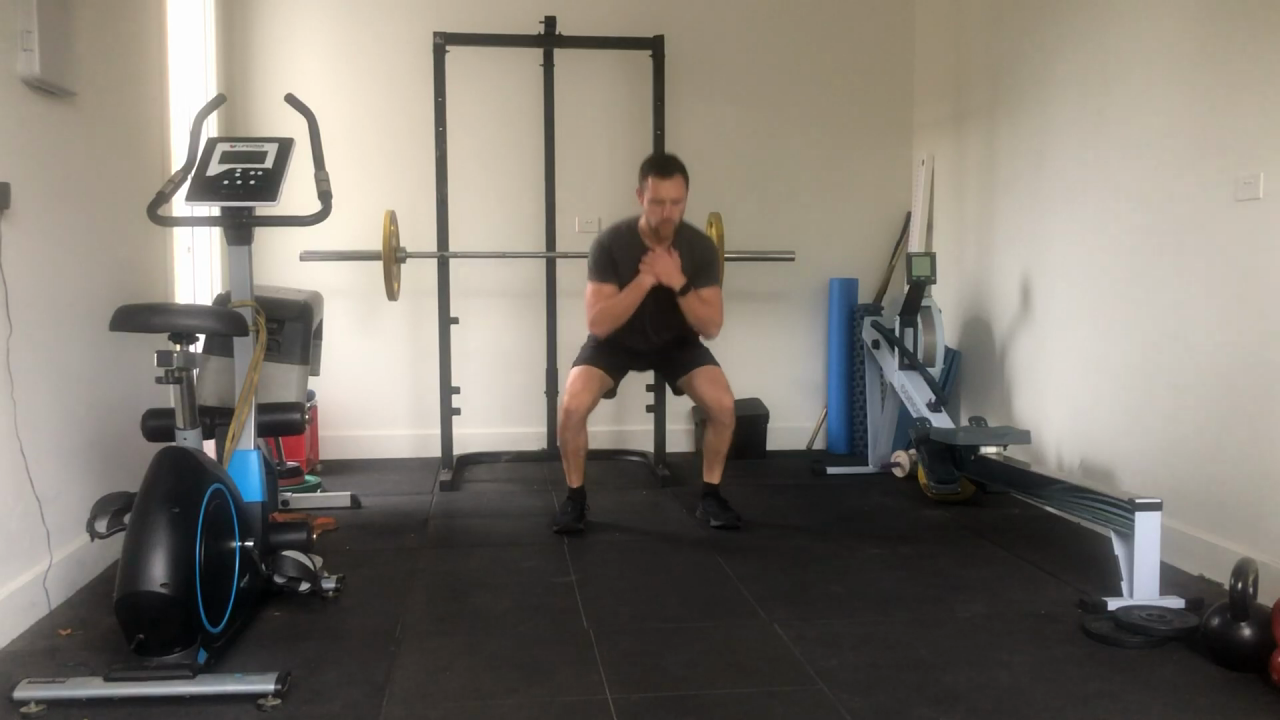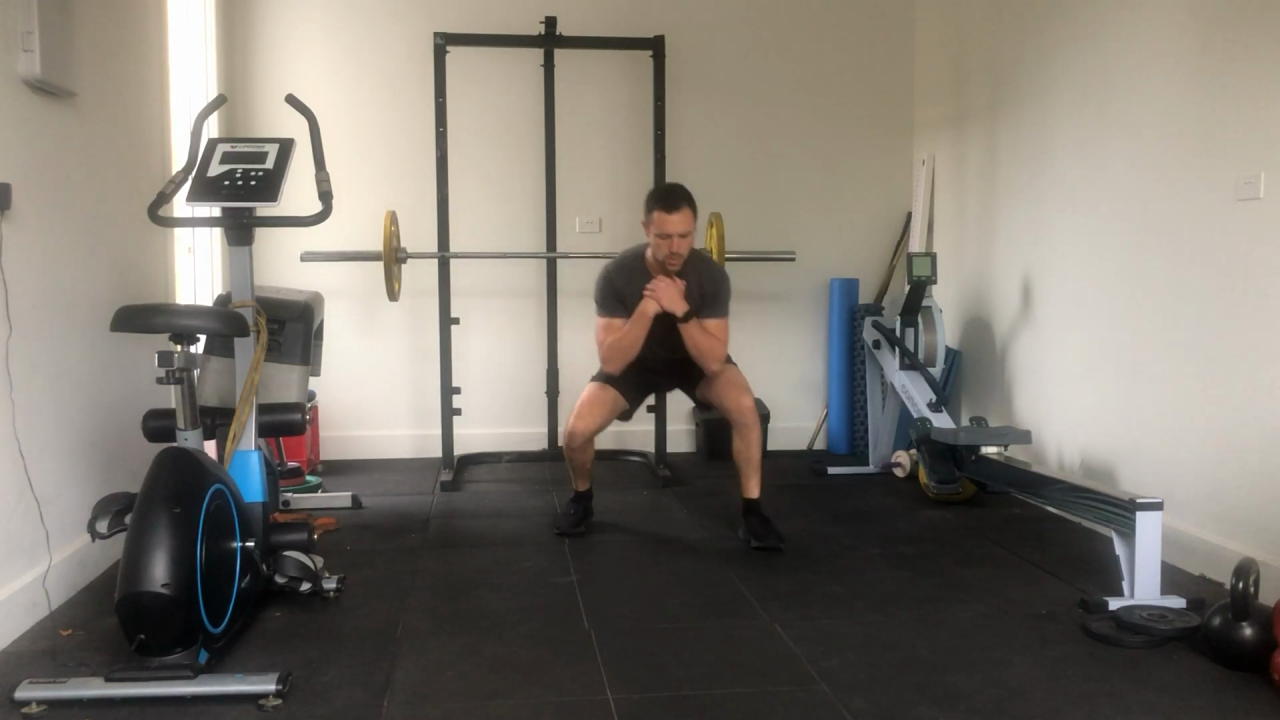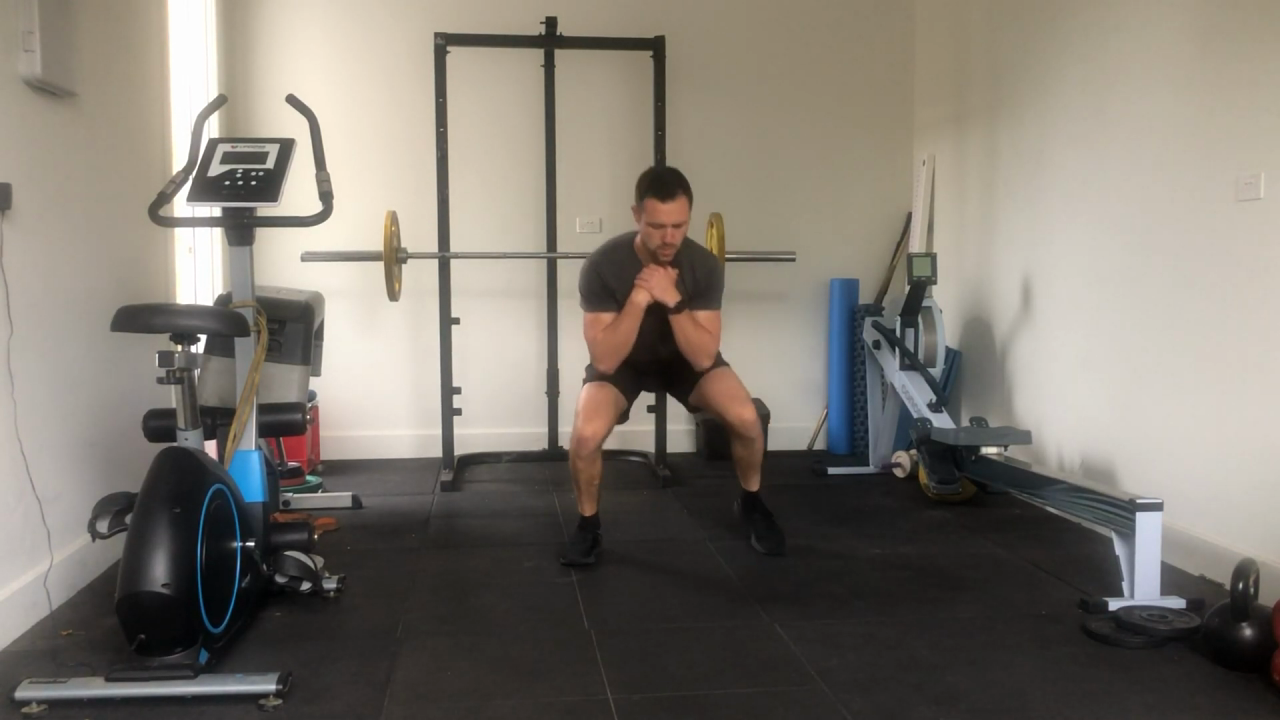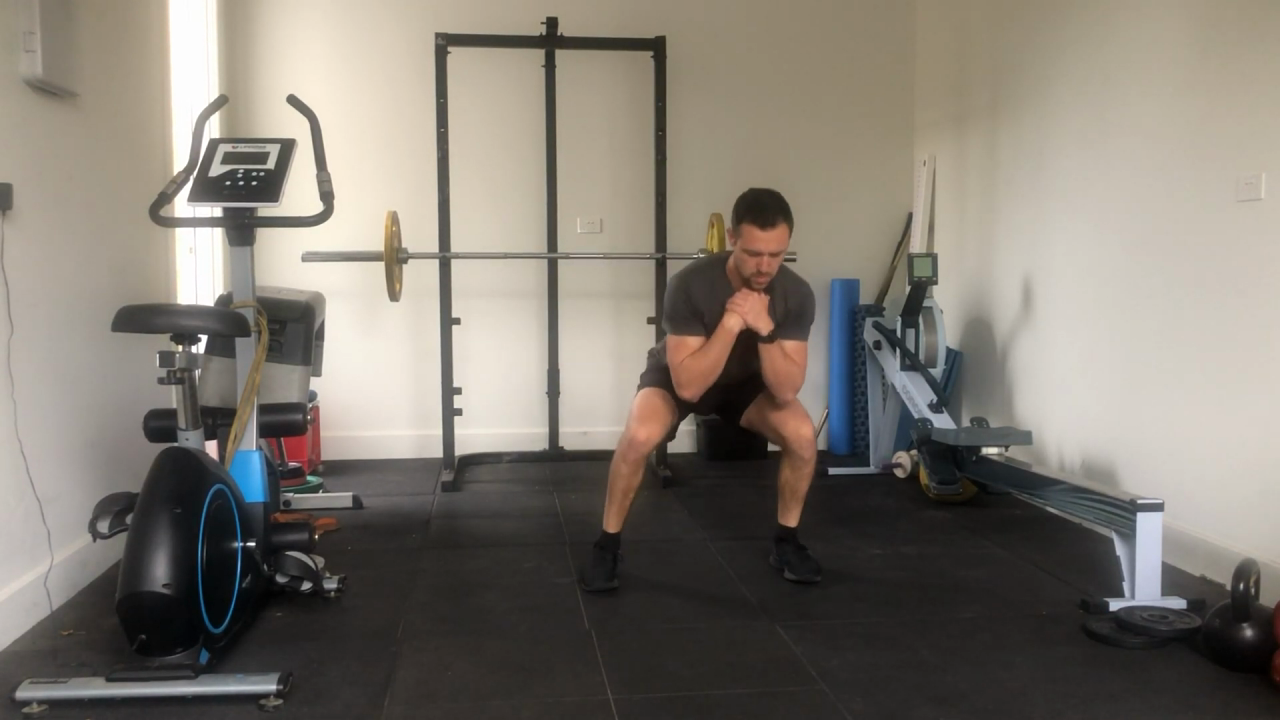
dt=1s
person 1, frame 1
left shoulder: (701, 247)
right shoulder: (611, 244)
left elbow: (712, 326)
right elbow: (598, 324)
left wrist: (679, 284)
right wrist: (644, 280)
left hip: (675, 340)
right hip: (618, 341)
left knee: (722, 404)
right knee: (573, 407)
left ankle: (710, 496)
right ankle: (575, 497)
person 1, frame 2
left shoulder: (711, 276)
right shoulder: (617, 275)
left elbow: (714, 361)
right elbow: (610, 362)
left wrist: (683, 309)
right wrist: (647, 307)
left hip: (692, 358)
right hip: (635, 361)
left knee: (743, 405)
right knee: (577, 431)
left ankle: (752, 512)
right ankle: (581, 500)
person 1, frame 3
left shoulder: (704, 265)
right shoulder: (603, 265)
left elbow: (704, 357)
right elbow: (605, 361)
left wrist: (672, 301)
right wrist: (637, 299)
left hip: (683, 353)
right hip: (622, 358)
left knee: (746, 419)
right knee: (586, 436)
left ankle: (750, 502)
right ankle: (588, 526)
person 1, frame 4
left shoulder: (797, 294)
right shoulder: (691, 284)
left elbow: (786, 391)
right elbow: (688, 386)
left wrist: (765, 327)
right wrist: (730, 324)
left hip: (746, 378)
right hip: (677, 373)
left knee: (802, 437)
right knee: (638, 437)
left ankle: (786, 541)
right ankle: (607, 545)
